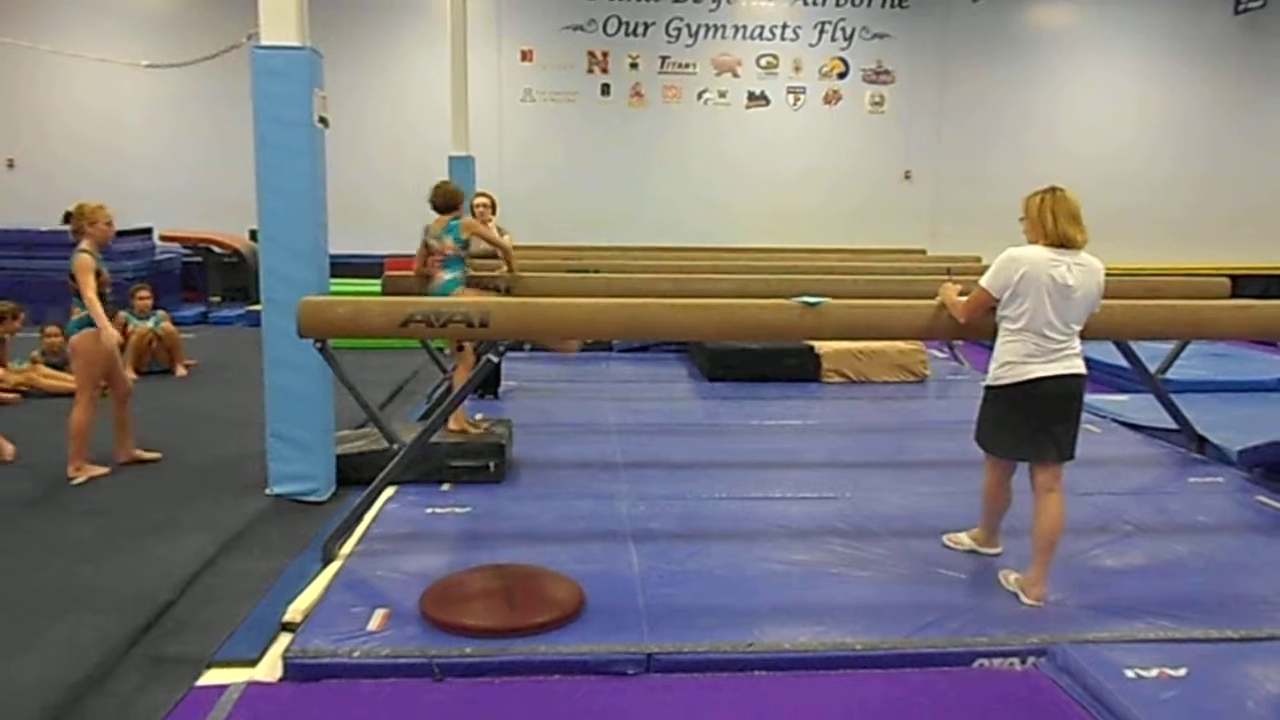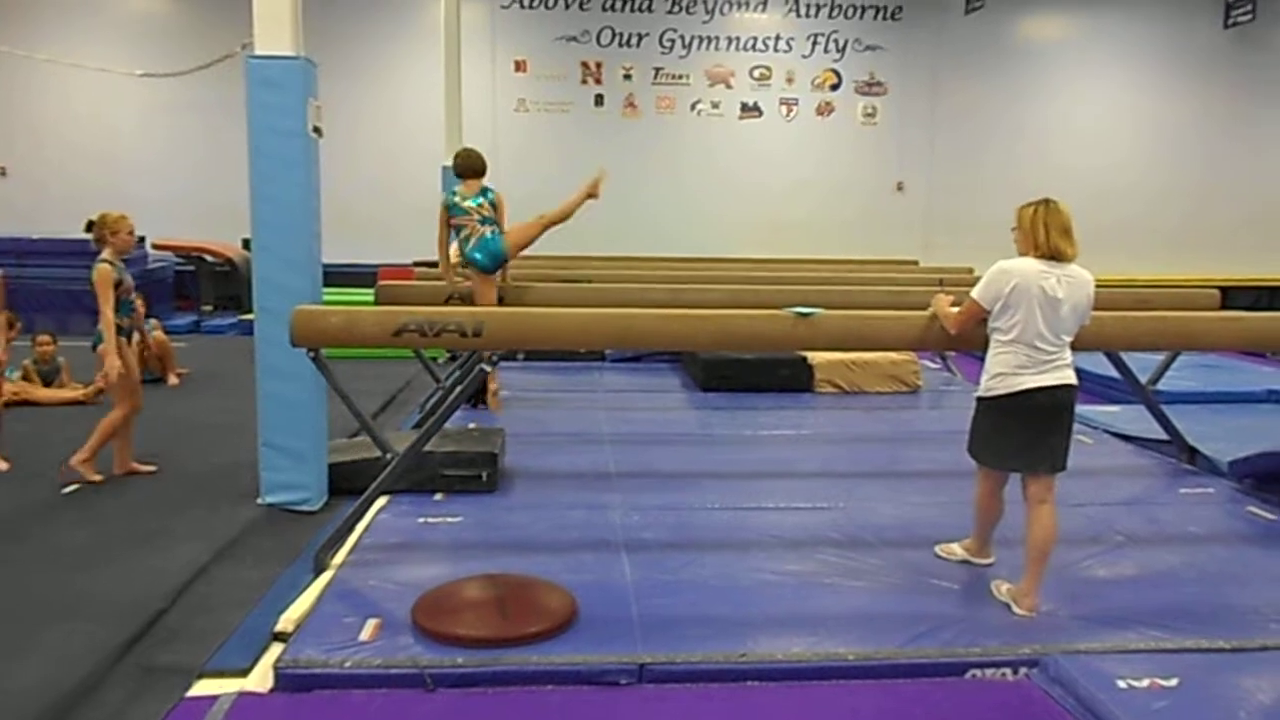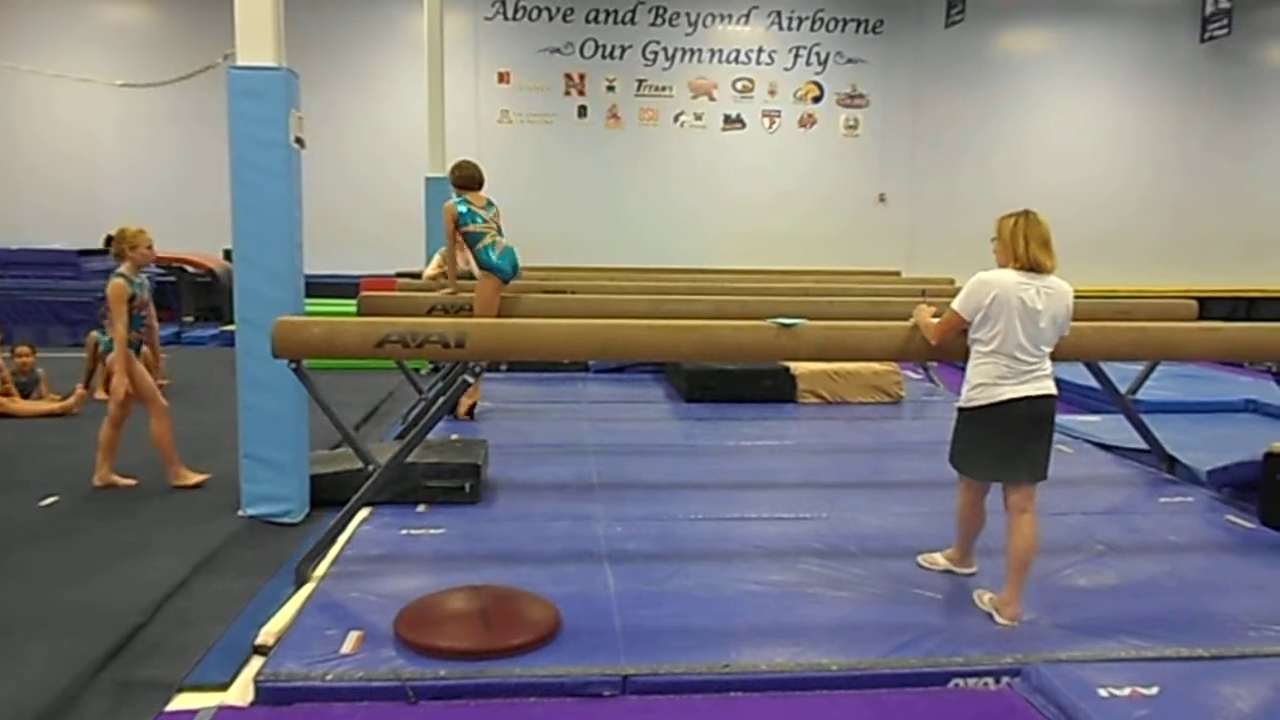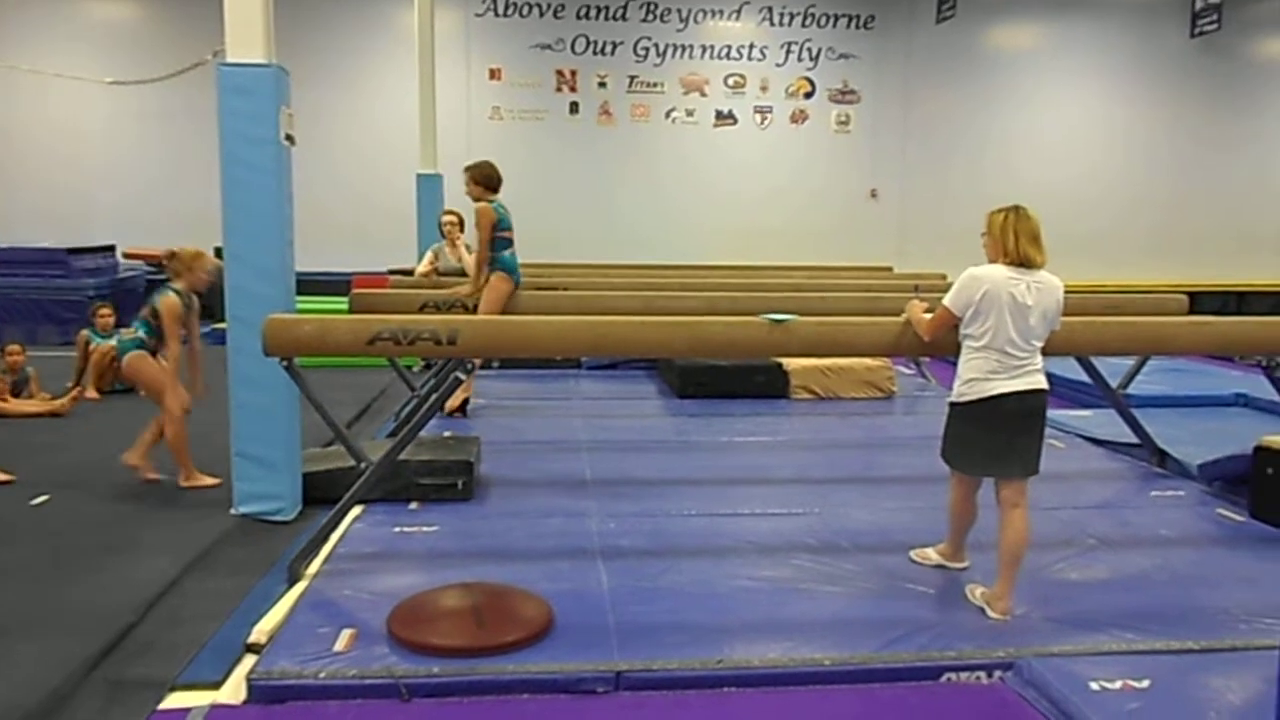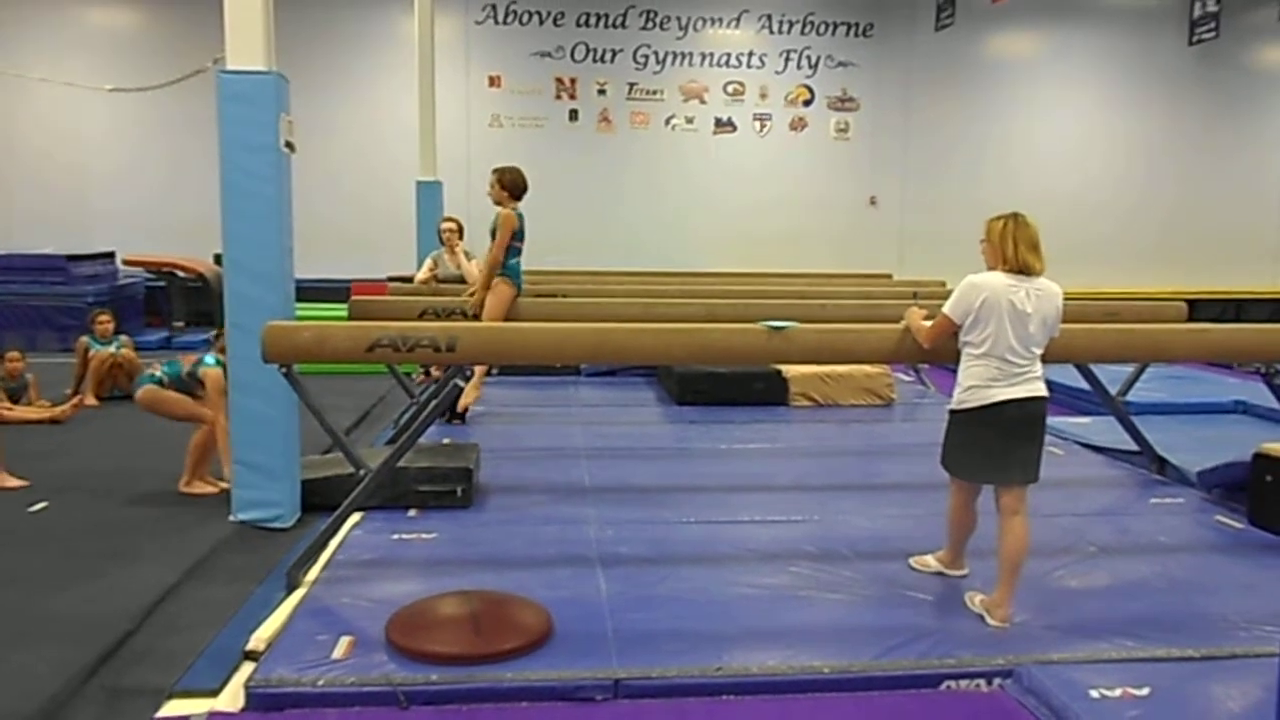
dt=0.3s
person 1, frame 1
left shoulder: (1017, 260)
right shoulder: (1093, 269)
left elbow: (967, 313)
left wrist: (949, 295)
left hip: (1015, 381)
right hip: (1067, 381)
left knee: (998, 469)
right knee: (1049, 483)
left ankle: (987, 535)
right ankle: (1036, 581)
person 1, frame 2
left shoulder: (1007, 272)
right shoulder: (1083, 281)
left elbow: (958, 325)
left wrist: (942, 307)
left hip: (1007, 392)
right hip: (1059, 392)
left knee: (991, 480)
right knee: (1041, 494)
left ankle: (979, 547)
right ankle: (1028, 592)
person 1, frame 3
left shoulder: (987, 284)
right shoulder: (1062, 292)
left elbow: (939, 335)
left wrist: (923, 317)
left hip: (988, 403)
right hip: (1039, 401)
left knee: (972, 489)
right knee: (1022, 503)
left ankle: (962, 555)
right ankle: (1010, 601)
person 1, frame 4
left shoulder: (978, 279)
right shoulder: (1052, 287)
left elbow: (931, 331)
left wrist: (915, 313)
left hip: (979, 398)
right hip: (1030, 397)
left knee: (964, 484)
right knee: (1014, 498)
left ankle: (954, 551)
right ankle: (1002, 596)
person 1, frame 5
left shoulder: (977, 286)
right shoulder: (1051, 293)
left elbow: (930, 339)
left wrist: (914, 319)
left hip: (979, 405)
right hip: (1030, 403)
left knee: (964, 491)
right knee: (1013, 505)
left ankle: (953, 558)
right ankle: (1001, 603)
person 2, frame 1
left shoulder: (427, 232)
right shoulder: (466, 224)
left elbow: (418, 268)
right elbow: (503, 246)
right wrist: (510, 265)
left hip: (439, 293)
right hip: (452, 294)
left knee: (466, 354)
left ankle: (456, 418)
person 2, frame 2
left shoulder: (448, 198)
right shoulder: (492, 194)
left elbow: (442, 240)
left wrist: (447, 272)
right wrist: (504, 269)
left hip: (477, 259)
right hip: (498, 247)
right knee: (546, 219)
left ankle: (491, 381)
right ankle: (587, 191)
person 2, frame 3
left shoulder: (452, 207)
right shoulder: (490, 203)
left elbow: (452, 250)
left wrist: (451, 284)
left hip: (492, 267)
right hip: (509, 259)
left ankle: (474, 389)
person 2, frame 4
left shoulder: (483, 208)
right shoulder: (497, 206)
left elbow: (483, 251)
left wrist: (474, 284)
right wrist: (480, 281)
left hip: (502, 271)
right hip: (505, 270)
left ankle: (466, 382)
person 2, frame 5
left shoulder: (508, 215)
right shoulder: (506, 215)
left elbow: (495, 255)
left wrist: (481, 292)
right wrist: (480, 286)
left hip: (506, 279)
right hip: (500, 278)
left ankle: (475, 383)
person 3, frame 1
left shoulder: (91, 257)
right shoulder: (84, 258)
right elbow: (89, 296)
right wrist: (106, 327)
left hip: (97, 329)
right hip: (86, 330)
left knee: (123, 389)
right knee: (87, 399)
left ankle: (126, 450)
right ankle: (77, 465)
person 3, frame 2
left shoulder: (119, 266)
right shoulder: (104, 268)
left elbow: (132, 306)
right elbow: (106, 312)
right wrist: (111, 354)
left hip: (124, 337)
right hip: (111, 339)
left knee: (131, 403)
right knee: (127, 406)
left ankle: (123, 462)
right ankle: (83, 458)
person 3, frame 3
left shoulder: (141, 280)
right shoulder: (119, 284)
left elbow: (150, 321)
right elbow: (119, 329)
right wrist: (121, 373)
left hip: (129, 350)
right hip: (119, 351)
left knee: (117, 413)
right knee: (158, 407)
left ankle: (103, 473)
right ankle: (178, 473)
person 3, frame 4
left shoulder: (191, 300)
right shoulder: (172, 300)
left elbow: (194, 342)
right elbow: (173, 346)
left wrist: (196, 380)
right wrist: (174, 390)
left hip: (147, 350)
right hip: (133, 351)
left knee: (180, 403)
right knee: (175, 409)
left ankle: (138, 455)
right ankle: (188, 475)
person 3, frame 5
left shoulder: (224, 365)
right shoulder: (215, 371)
right elbow: (219, 420)
right wrist: (228, 465)
left hip: (160, 385)
right hip: (148, 388)
left knee: (213, 417)
right knee: (209, 420)
left ankle: (201, 474)
right ankle: (189, 480)
